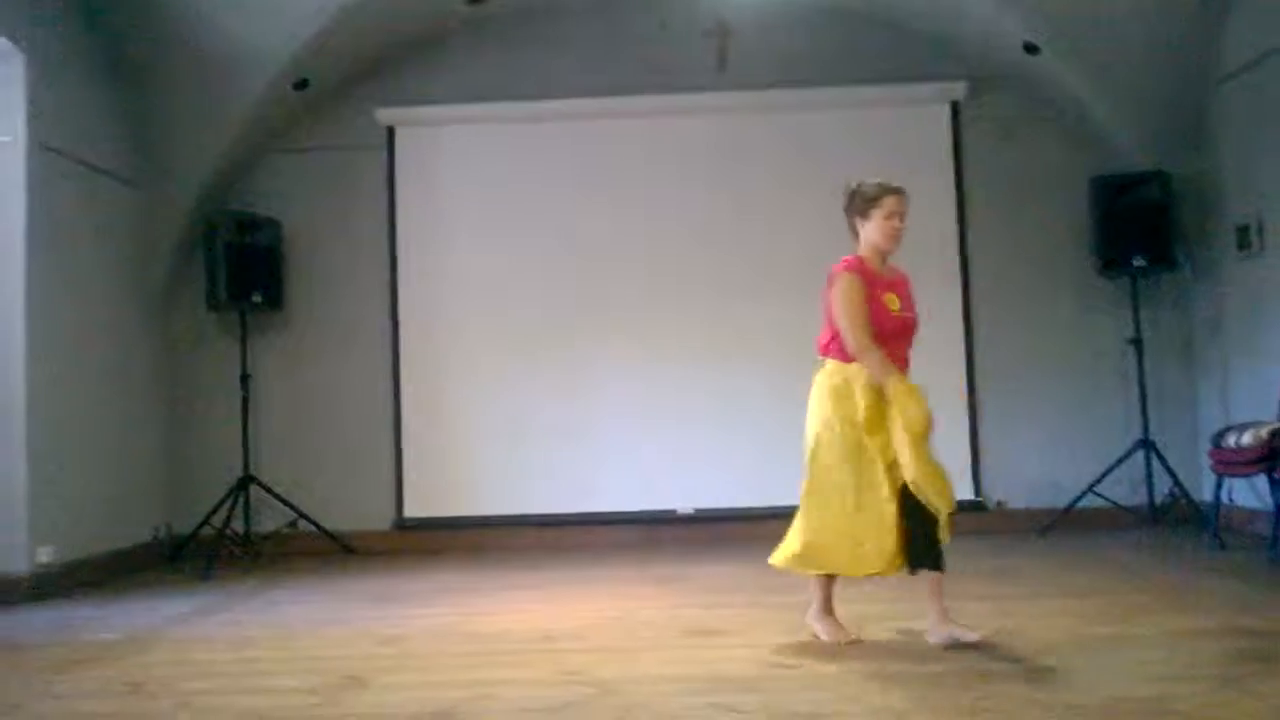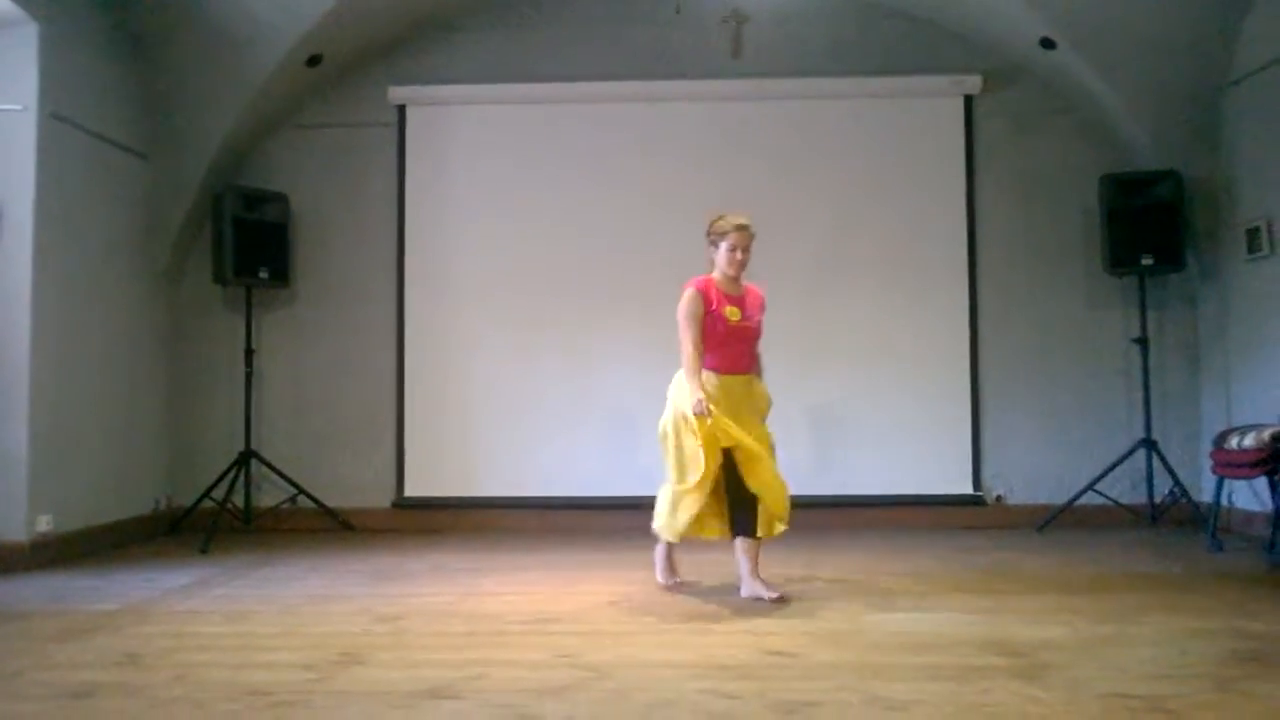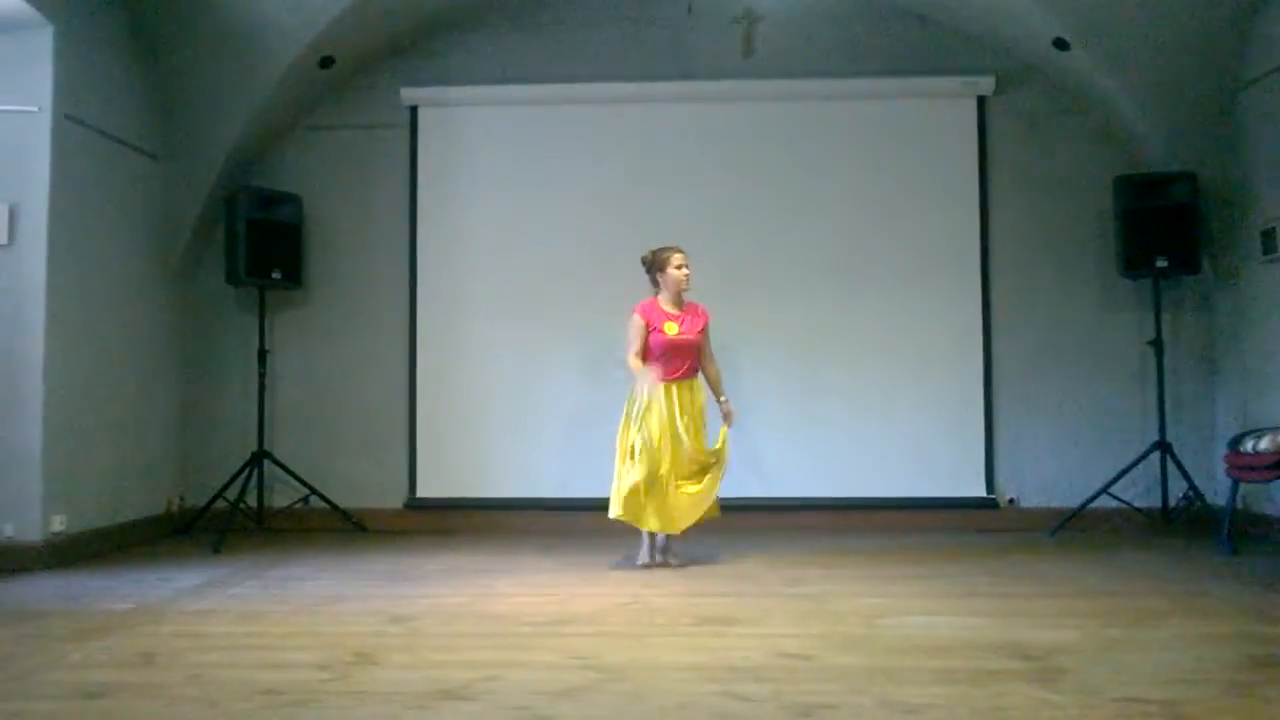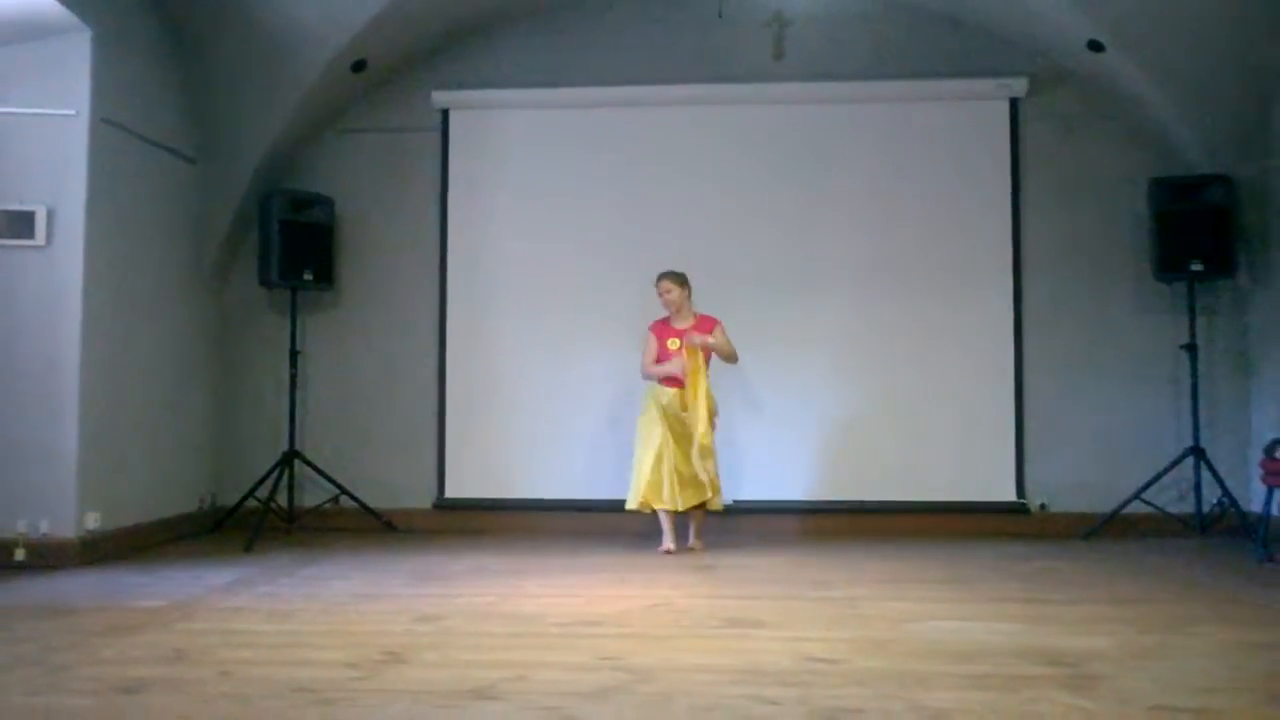
dt=1s
person 1, frame 1
left shoulder: (899, 280)
right shoulder: (849, 276)
right elbow: (861, 347)
left wrist: (909, 401)
right wrist: (905, 397)
left hip: (891, 402)
right hip: (849, 398)
left knee: (920, 504)
right knee: (845, 505)
left ankle: (938, 619)
right ankle: (820, 609)
person 1, frame 2
left shoulder: (755, 298)
right shoulder: (697, 293)
right elbow: (689, 348)
left wrist: (761, 398)
right wrist: (697, 392)
left hip: (742, 397)
right hip: (699, 396)
left knee: (745, 483)
right knee: (695, 481)
left ankle: (750, 579)
right ankle: (662, 553)
person 1, frame 3
left shoulder: (699, 314)
right shoulder: (643, 312)
left elbow: (707, 361)
right elbow: (632, 358)
left wrist: (722, 399)
right wrist: (645, 376)
left hip: (688, 398)
right hip: (653, 399)
left knee: (681, 469)
right knee: (650, 469)
left ankle: (665, 544)
right ankle: (648, 545)
person 1, frame 4
left shoulder: (708, 324)
right shoulder: (656, 329)
left elbow: (733, 357)
right elbow: (646, 370)
left wrist: (710, 344)
right wrist: (666, 368)
left hip: (696, 405)
right hip: (663, 405)
left knee: (697, 466)
right knee: (661, 467)
left ankle: (694, 535)
right ankle: (668, 537)
